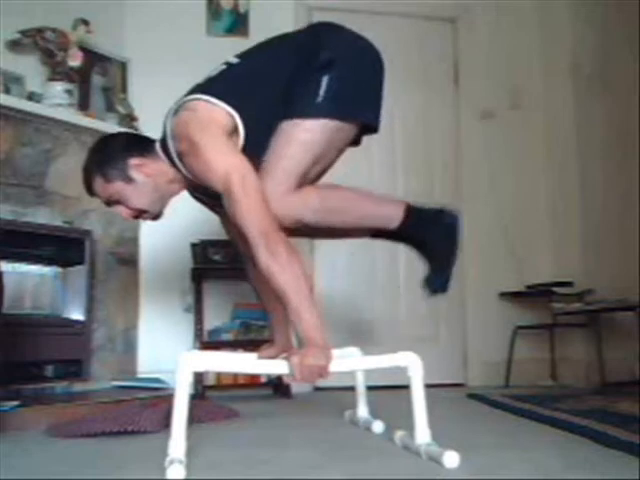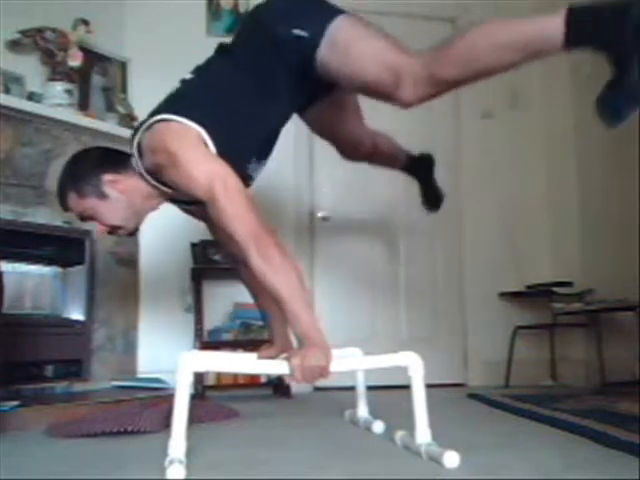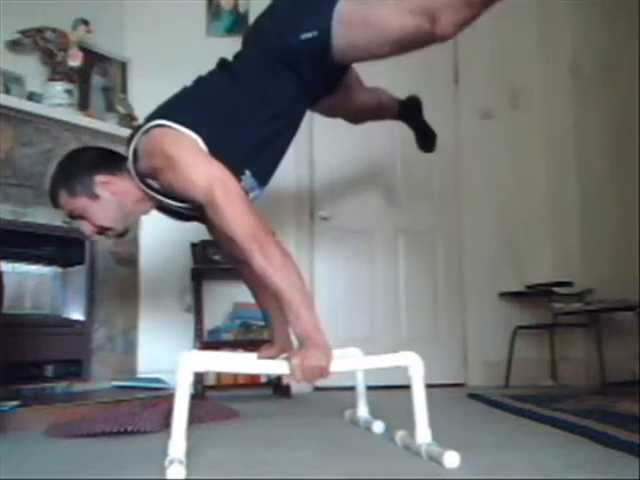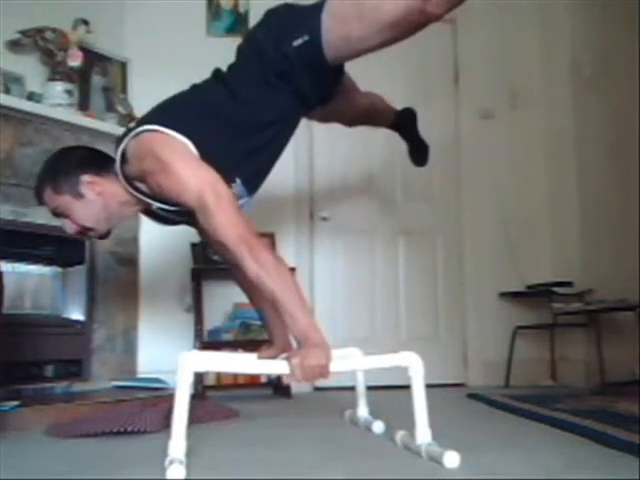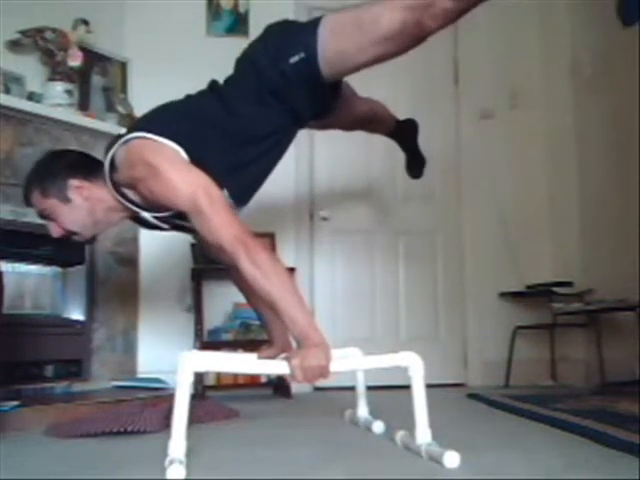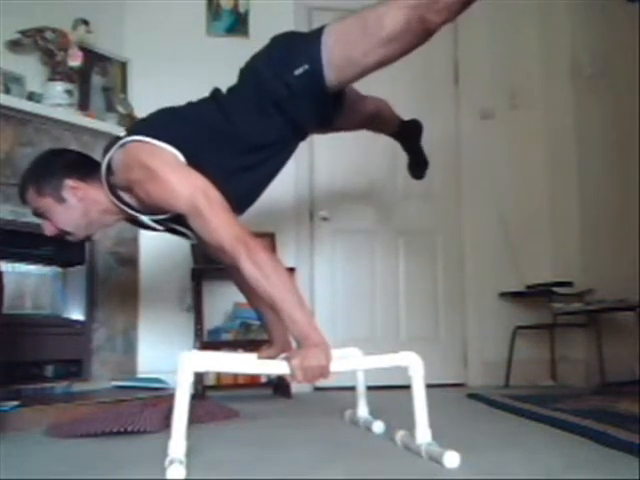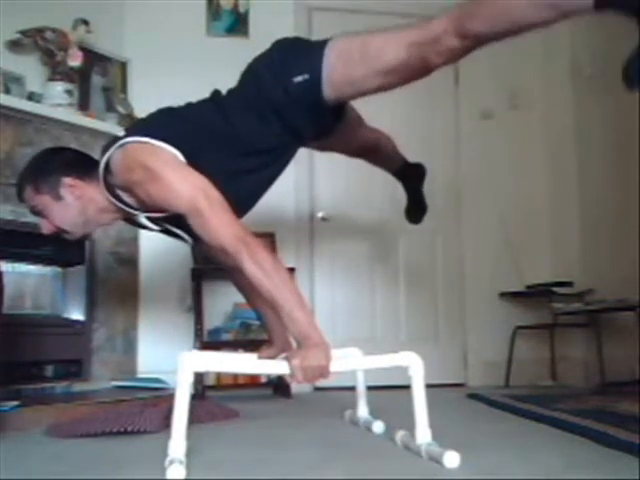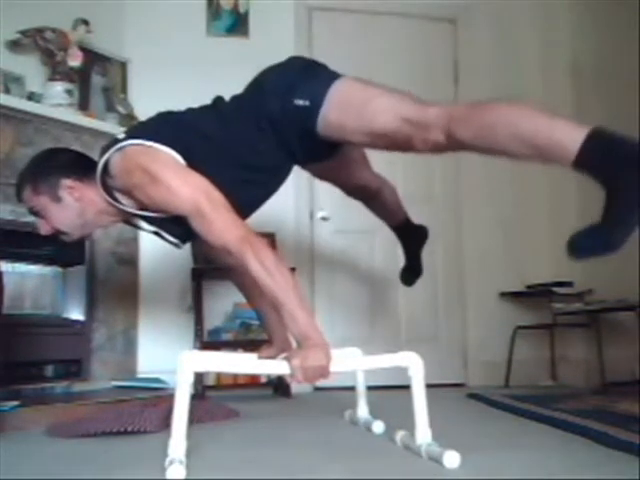
dt=0.5s
person 1, frame 1
left shoulder: (193, 145)
right shoulder: (190, 171)
left elbow: (265, 243)
right elbow: (253, 244)
left wrist: (316, 344)
right wrist: (283, 341)
left hip: (337, 62)
right hip: (311, 76)
left knee: (273, 202)
right knee: (279, 210)
left ankle: (417, 222)
right ankle: (402, 220)
person 1, frame 2
left shoulder: (169, 152)
right shoulder: (181, 186)
left elbow: (260, 246)
right elbow: (244, 256)
left wrist: (314, 342)
right wrist: (280, 337)
right hip: (280, 59)
left knee: (413, 79)
right knee: (353, 142)
right ankle: (415, 166)
person 1, frame 3
left shoulder: (165, 157)
right shoulder: (171, 197)
left elbow: (258, 245)
right elbow: (245, 255)
left wrist: (314, 343)
right wrist: (281, 339)
right hip: (293, 65)
right knee: (357, 107)
right ankle: (406, 111)
person 1, frame 4
left shoulder: (154, 160)
right shoulder: (157, 199)
left elbow: (249, 249)
right elbow: (236, 256)
left wrist: (313, 341)
right wrist: (281, 340)
left hip: (289, 48)
right hip: (282, 68)
right knee: (354, 111)
right ankle: (400, 123)
person 1, frame 5
left shoulder: (144, 168)
right shoulder: (146, 207)
left elbow: (242, 249)
right elbow: (231, 257)
left wrist: (312, 341)
right wrist: (279, 338)
left hip: (285, 66)
right hip: (282, 97)
right knee: (356, 114)
right ankle: (400, 130)
person 1, frame 6
left shoulder: (140, 169)
right shoulder: (139, 205)
left elbow: (242, 248)
right elbow: (231, 257)
left wrist: (312, 341)
right wrist: (279, 337)
left hip: (290, 76)
right hip: (281, 99)
right knee: (363, 113)
right ankle: (404, 133)
person 1, frame 7
left shoulder: (136, 168)
right shoulder: (137, 206)
left elbow: (240, 247)
right elbow: (231, 257)
left wrist: (312, 340)
right wrist: (280, 337)
left hip: (287, 79)
right hip: (286, 113)
right knee: (360, 142)
right ankle: (408, 176)
person 1, frame 8
left shoulder: (135, 170)
right shoulder: (135, 209)
left elbow: (243, 245)
right elbow: (233, 257)
left wrist: (311, 340)
right wrist: (278, 337)
left hip: (290, 96)
right hip: (287, 126)
left knee: (435, 127)
right knee: (360, 182)
right ankle: (408, 235)
